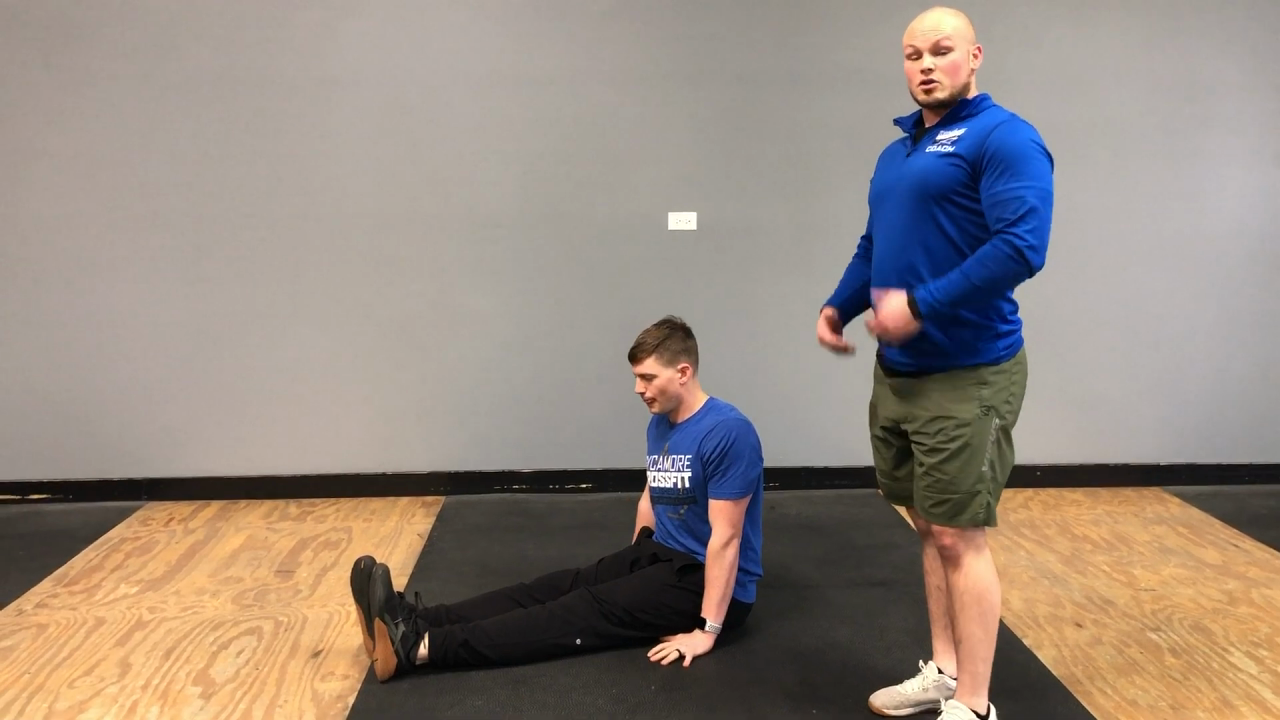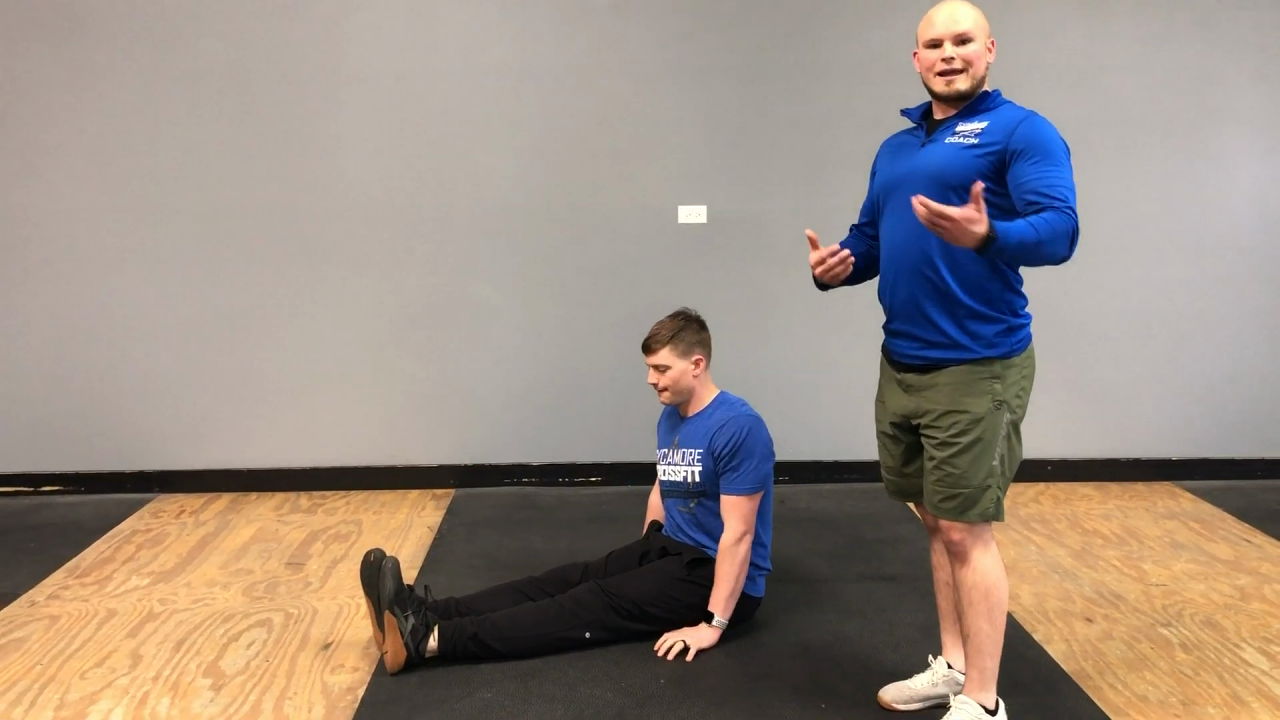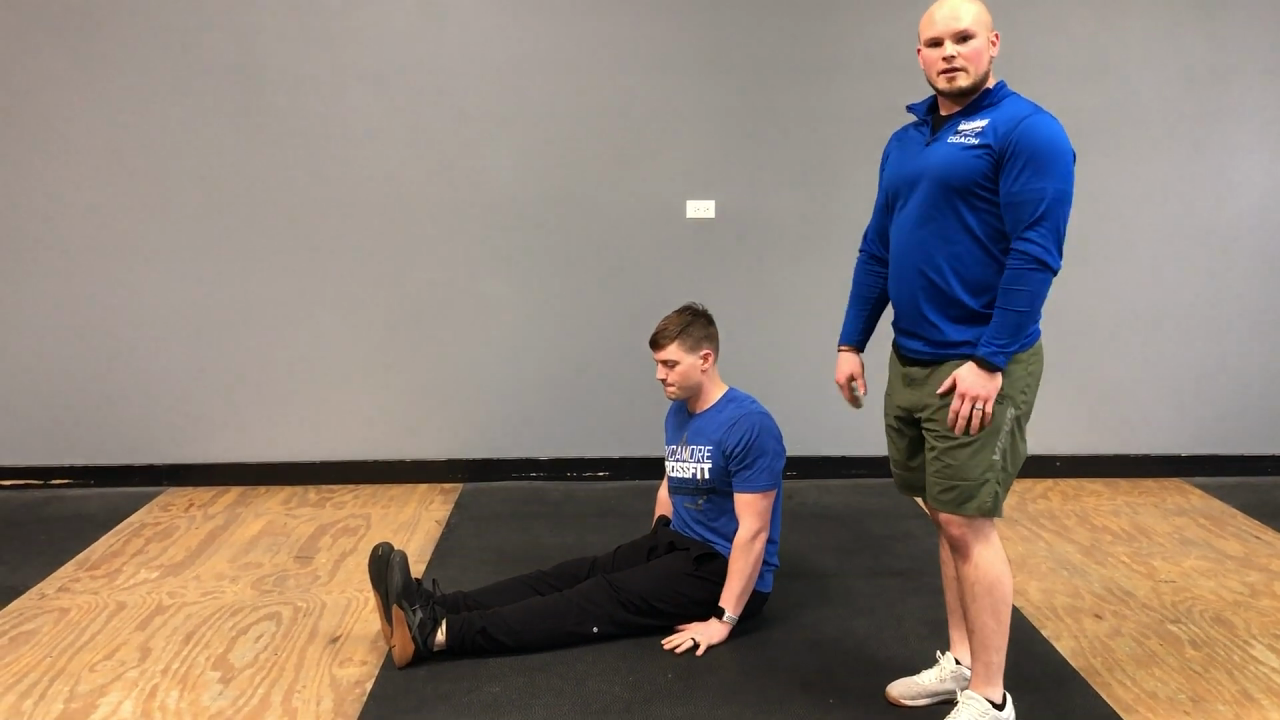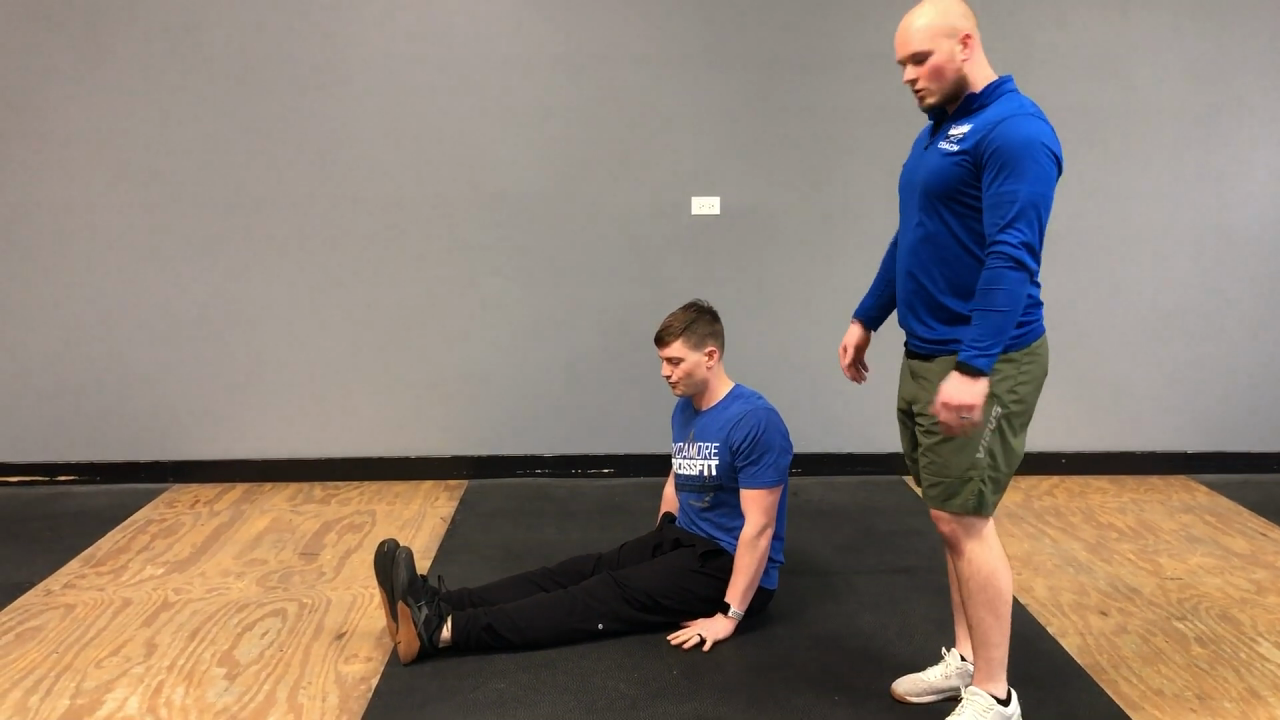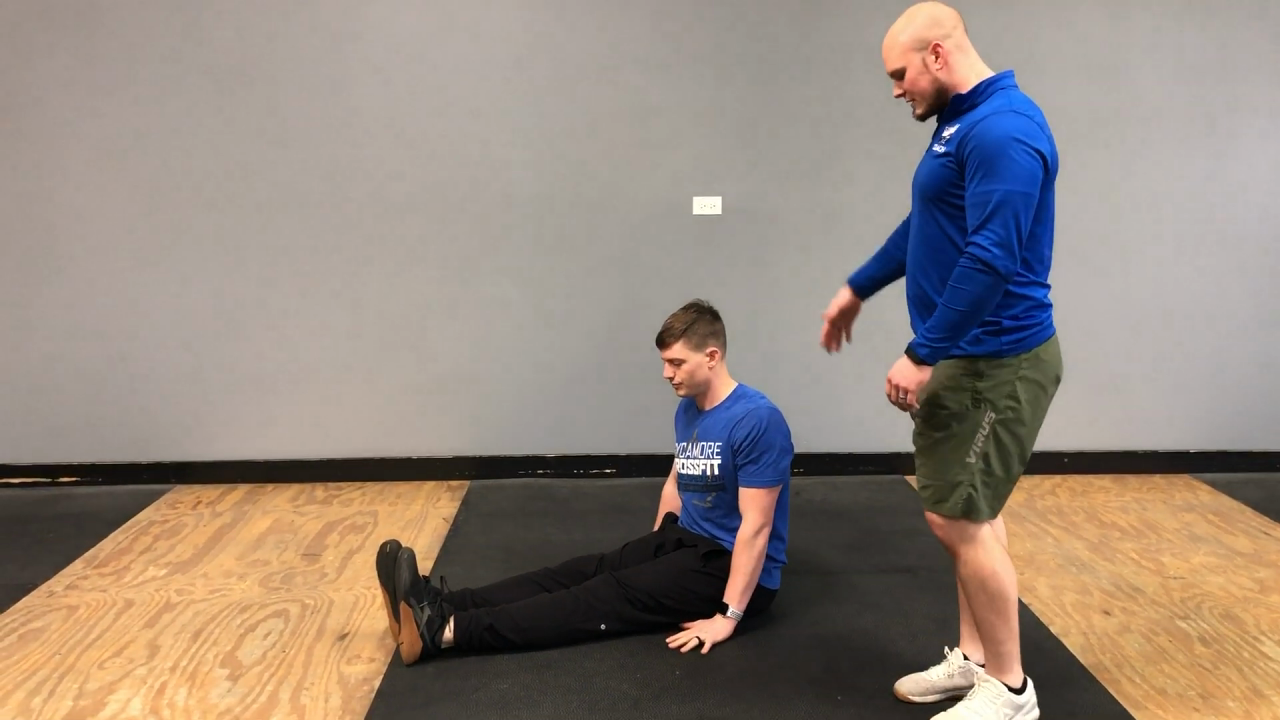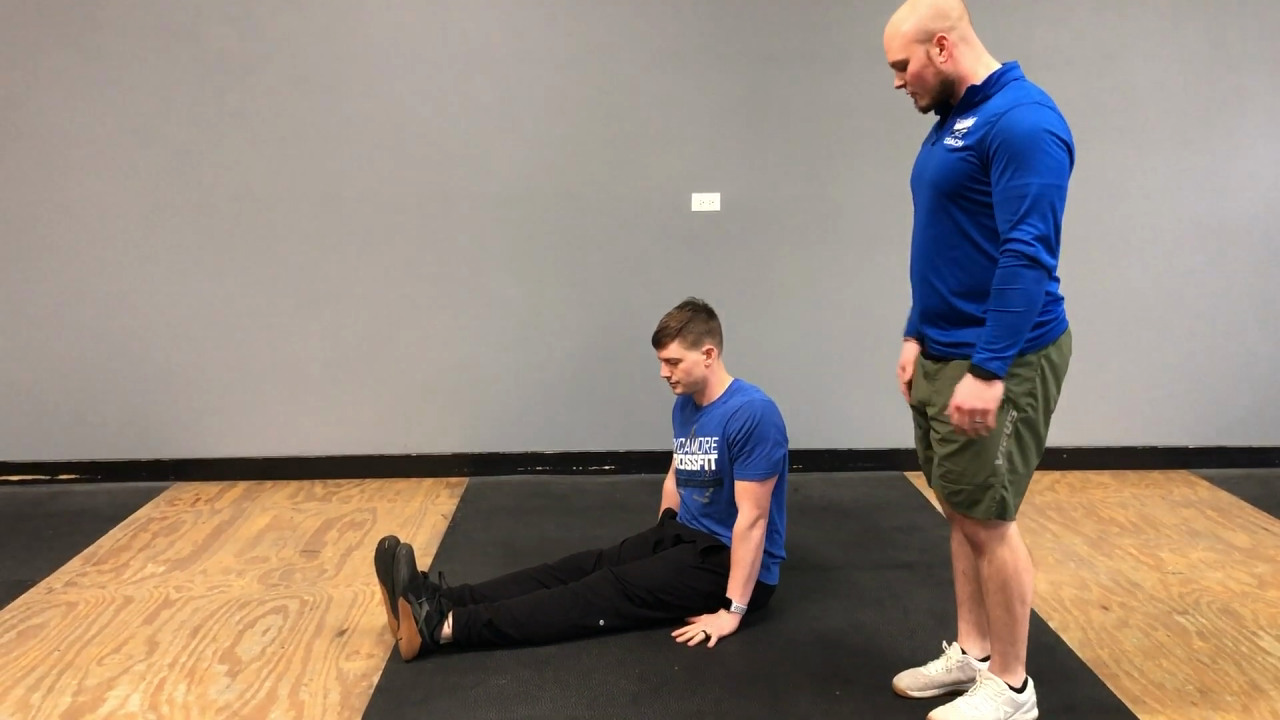
dt=0.4s
person 1, frame 1
left shoulder: (1005, 139)
right shoulder: (896, 153)
left elbow: (1021, 247)
right elbow: (876, 252)
left wrist: (918, 306)
right wrist: (839, 304)
left hip: (967, 376)
right hip: (897, 373)
left knee: (960, 537)
right knee: (930, 528)
person 1, frame 2
left shoulder: (1022, 132)
right shoulder: (896, 148)
left elbow: (1056, 229)
right elbow: (871, 236)
left wrist: (988, 238)
right wrist: (837, 263)
left hip: (977, 369)
right hip: (901, 365)
left knee: (967, 532)
right knee: (936, 522)
person 1, frame 3
left shoulder: (1026, 131)
right shoulder: (904, 141)
left elbow: (1036, 256)
right elbow: (876, 248)
left wrist: (988, 361)
right wrist: (851, 343)
left hip: (977, 366)
right hip: (911, 361)
left knee: (968, 525)
right knee: (944, 519)
person 1, frame 4
left shoulder: (1014, 130)
right shoulder: (938, 130)
left elbow: (1011, 257)
left wrist: (974, 367)
right wrist: (867, 319)
left hip: (984, 363)
right hip: (929, 356)
left knee: (961, 520)
right knee: (957, 515)
right ankle: (967, 658)
person 1, frame 5
left shoulder: (1004, 130)
right shoulder: (960, 125)
left elbow: (989, 260)
right elbow: (923, 232)
left wrist: (922, 353)
right wrist: (857, 289)
left hip: (993, 363)
right hip: (962, 358)
left knee: (959, 521)
right knee: (965, 514)
right ankle: (973, 657)
person 1, frame 6
left shoulder: (1023, 122)
right shoulder: (951, 120)
left elbow: (1027, 256)
left wrist: (988, 370)
right wrist: (916, 338)
left hip: (996, 365)
right hip: (945, 355)
left knee: (987, 520)
right knee: (959, 510)
right ankle: (971, 652)
person 2, frame 1
left shoulder: (727, 432)
right shoulder: (660, 424)
left elbow: (725, 538)
left wrist: (707, 630)
right wrist: (632, 569)
left hip: (712, 582)
right hip: (665, 555)
left knee: (588, 611)
right knee: (560, 587)
left ankle: (419, 647)
right ankle: (417, 623)
person 2, frame 2
left shoulder: (738, 428)
right shoulder: (671, 417)
left elbow: (738, 533)
left wrist: (713, 623)
right wrist: (642, 563)
left hip: (718, 575)
right hip: (673, 549)
left knee: (597, 604)
right knee: (571, 580)
left ankle: (428, 640)
right ankle: (426, 616)
person 2, frame 3
left shoulder: (748, 425)
right shoulder: (678, 414)
left elbow: (753, 531)
left wrist: (723, 620)
right wrist: (650, 557)
left hip: (725, 568)
right hip: (680, 543)
left knee: (605, 599)
right knee: (577, 574)
left ankle: (438, 634)
right ankle: (435, 609)
person 2, frame 4
left shoulder: (754, 421)
right shoulder: (685, 410)
left elbow: (759, 527)
left wrist: (729, 615)
right wrist: (654, 553)
left hip: (730, 565)
right hip: (686, 541)
left knee: (610, 595)
right knee: (581, 571)
left ankle: (442, 630)
right ankle: (440, 606)
person 2, frame 5
left shoulder: (756, 421)
right shoulder: (688, 410)
left elbow: (756, 527)
left wrist: (727, 616)
right wrist: (654, 555)
left hip: (733, 567)
right hip: (687, 540)
left knee: (612, 596)
right knee: (585, 572)
left ankle: (446, 631)
right ankle: (442, 607)
person 2, frame 6
left shoulder: (753, 414)
right shoulder: (686, 406)
left elbow: (752, 517)
left wrist: (732, 610)
right wrist: (656, 550)
left hip: (732, 562)
right hip: (688, 536)
left knee: (610, 592)
right knee: (583, 567)
left ankle: (444, 627)
right ankle: (441, 603)
